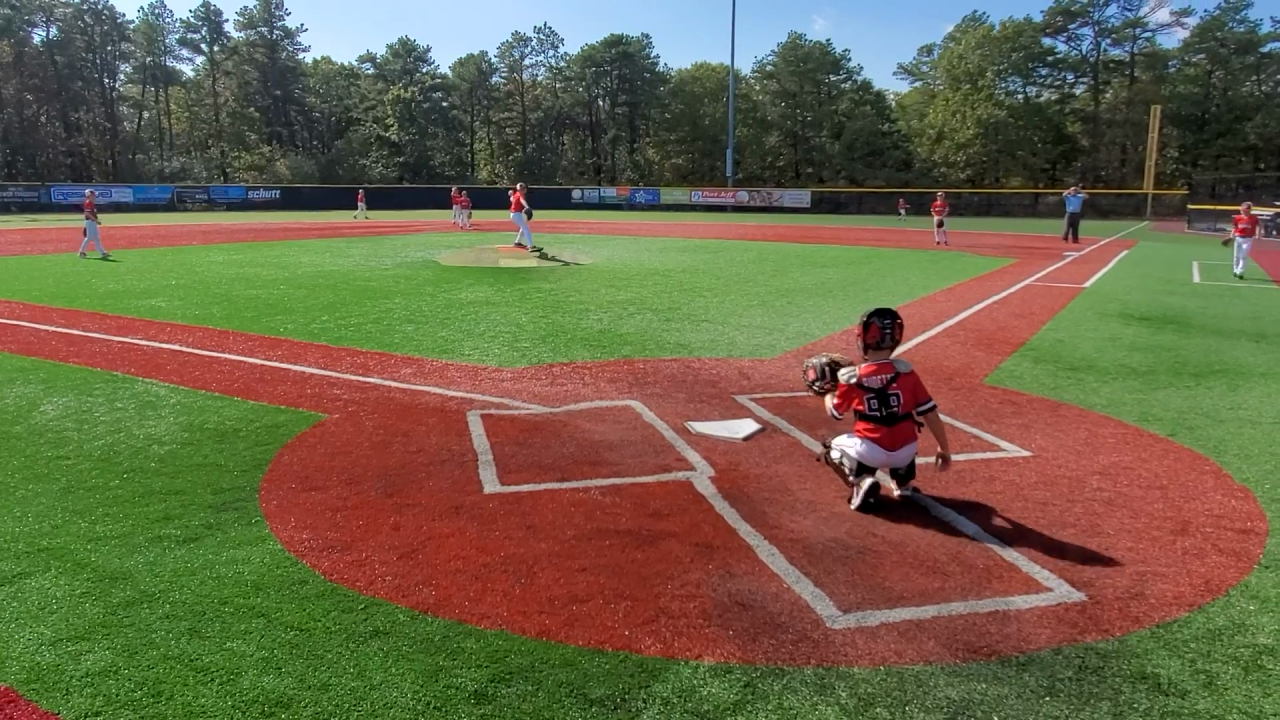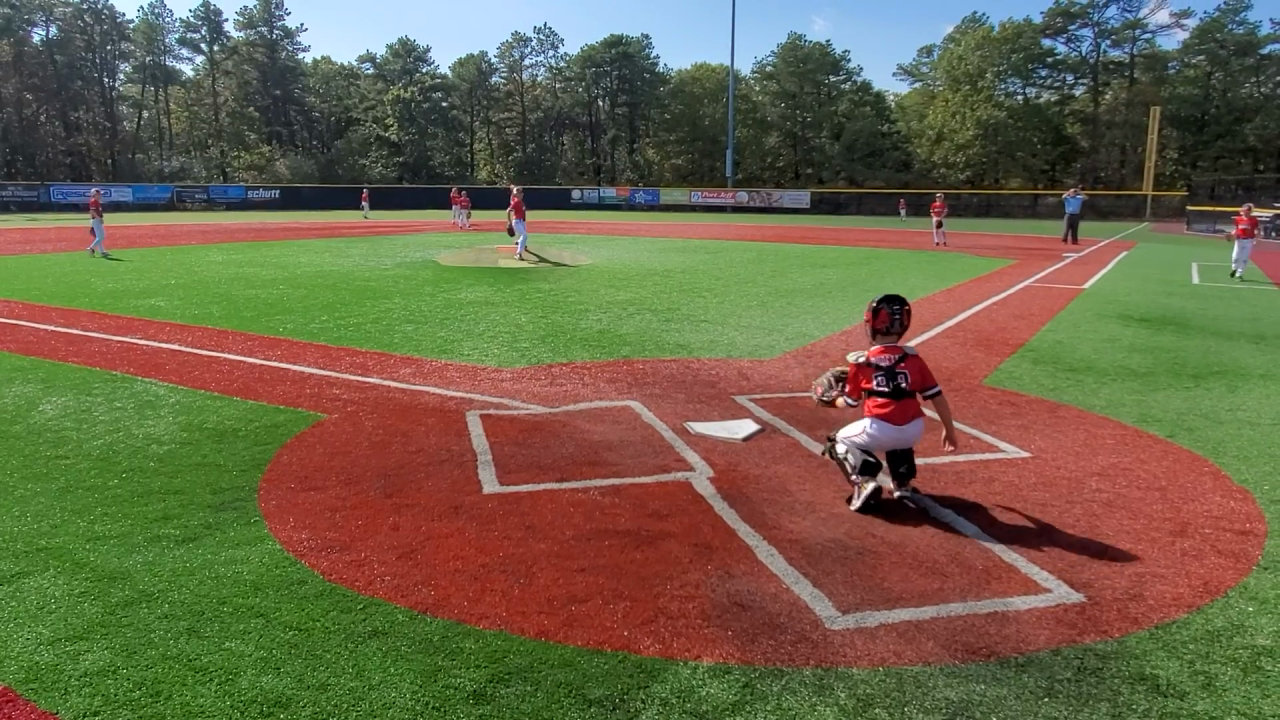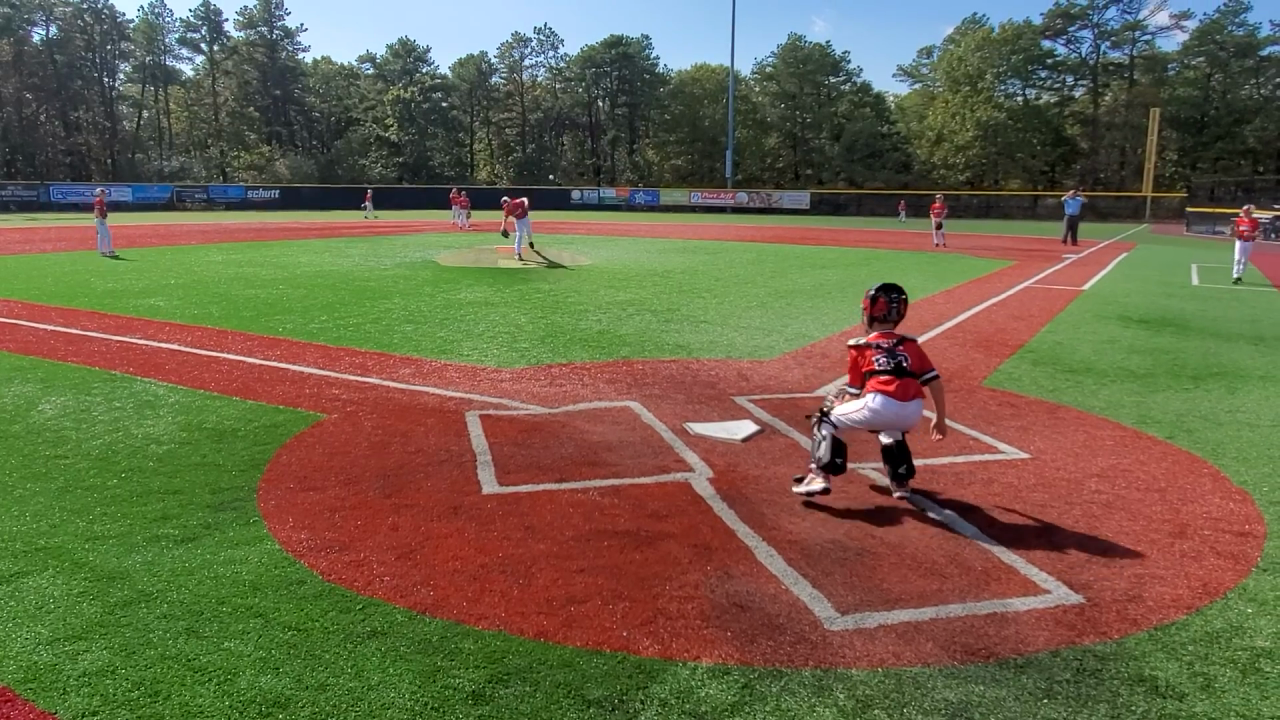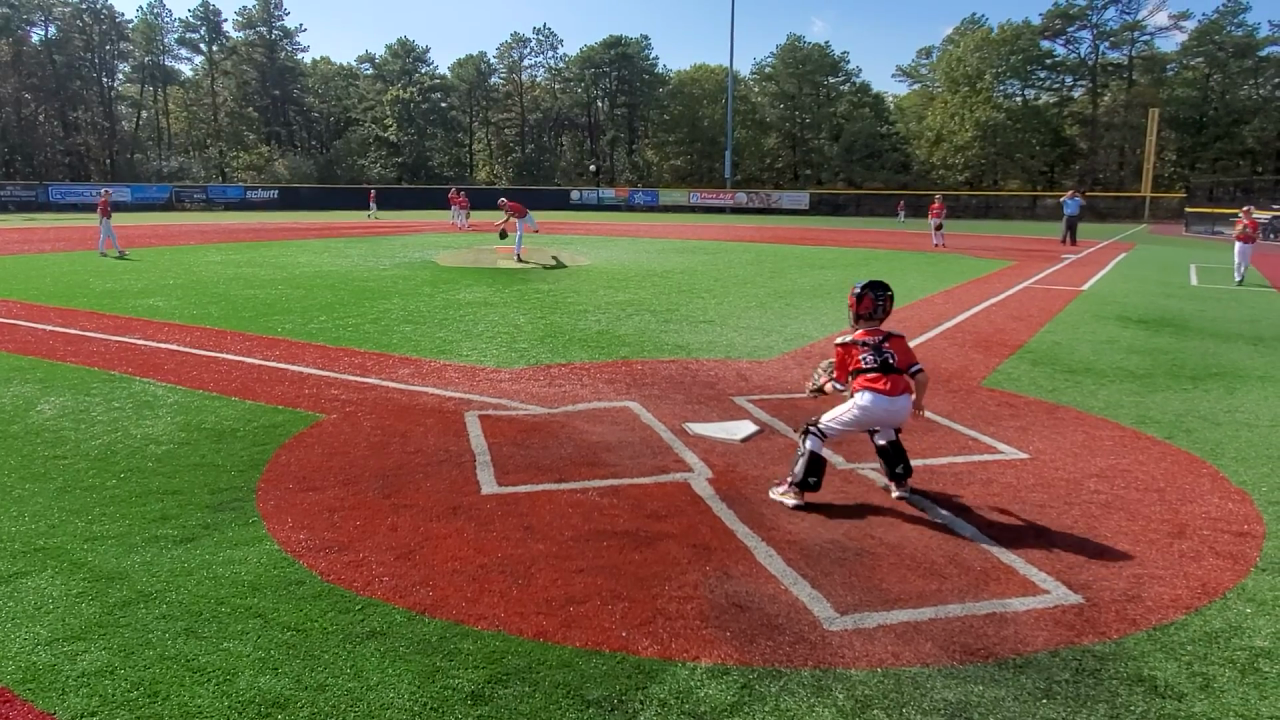
dt=0.2s
person 1, frame 1
left shoulder: (851, 378)
right shoulder: (907, 373)
left elbow: (834, 413)
right elbow: (930, 414)
left wrist: (826, 391)
right wrist: (944, 449)
left hip: (872, 453)
right hip: (905, 452)
left knee: (833, 449)
left ankle: (861, 481)
right ankle: (902, 481)
person 1, frame 2
left shoulder: (861, 362)
right shoulder: (913, 358)
left elbow: (849, 403)
right elbow: (938, 397)
left wrist: (835, 399)
right wrist: (949, 431)
left hip: (879, 431)
right hip: (913, 430)
left knee: (841, 443)
left ankle: (865, 482)
right ankle: (902, 483)
person 1, frame 3
left shoulder: (861, 347)
right shoulder: (910, 345)
left elbow: (854, 393)
right elbow: (937, 383)
left wrist: (836, 405)
right wrist: (940, 418)
left hip: (879, 405)
right hip: (912, 411)
left knee: (825, 421)
right knee: (890, 428)
left ankle: (820, 475)
right ankle: (901, 483)
person 1, frame 4
left shoulder: (847, 344)
right shoulder: (897, 340)
left elbow: (837, 387)
right elbow: (921, 379)
left wrist: (822, 388)
right wrist: (918, 401)
left hip: (867, 402)
right hip: (901, 405)
left knee: (816, 432)
right knee: (882, 426)
left ankle: (795, 489)
right ankle: (900, 482)
